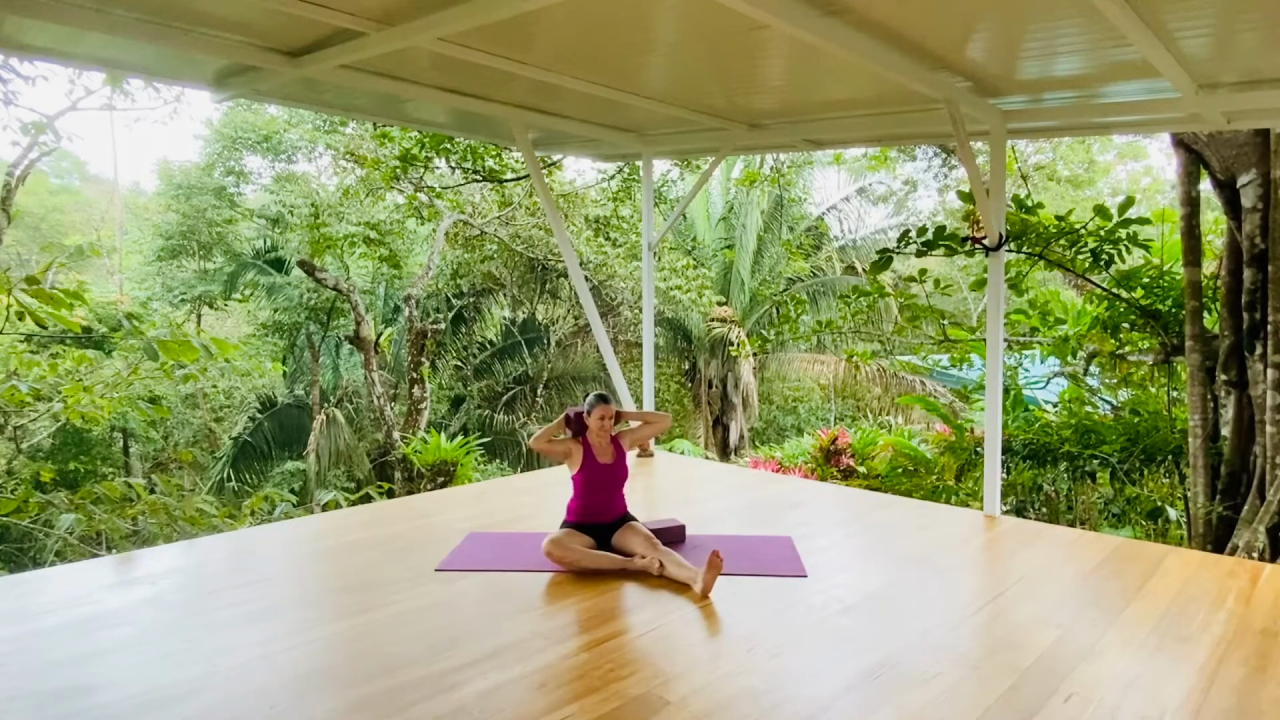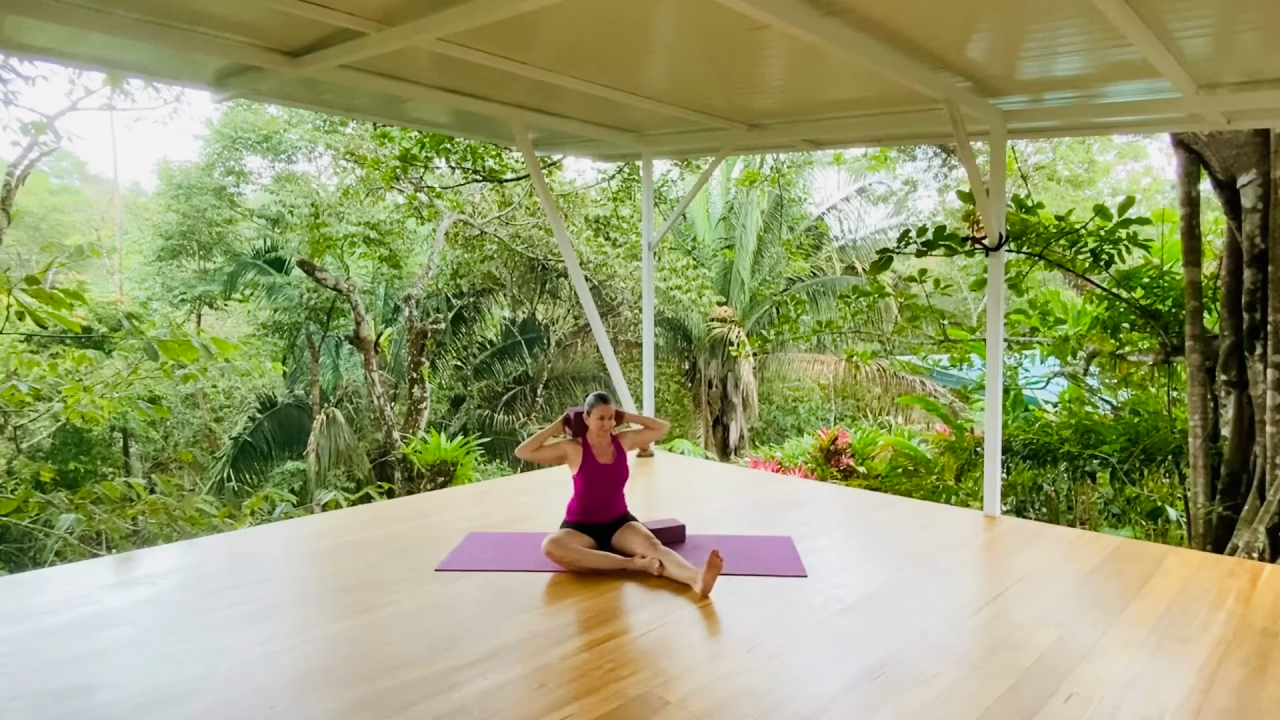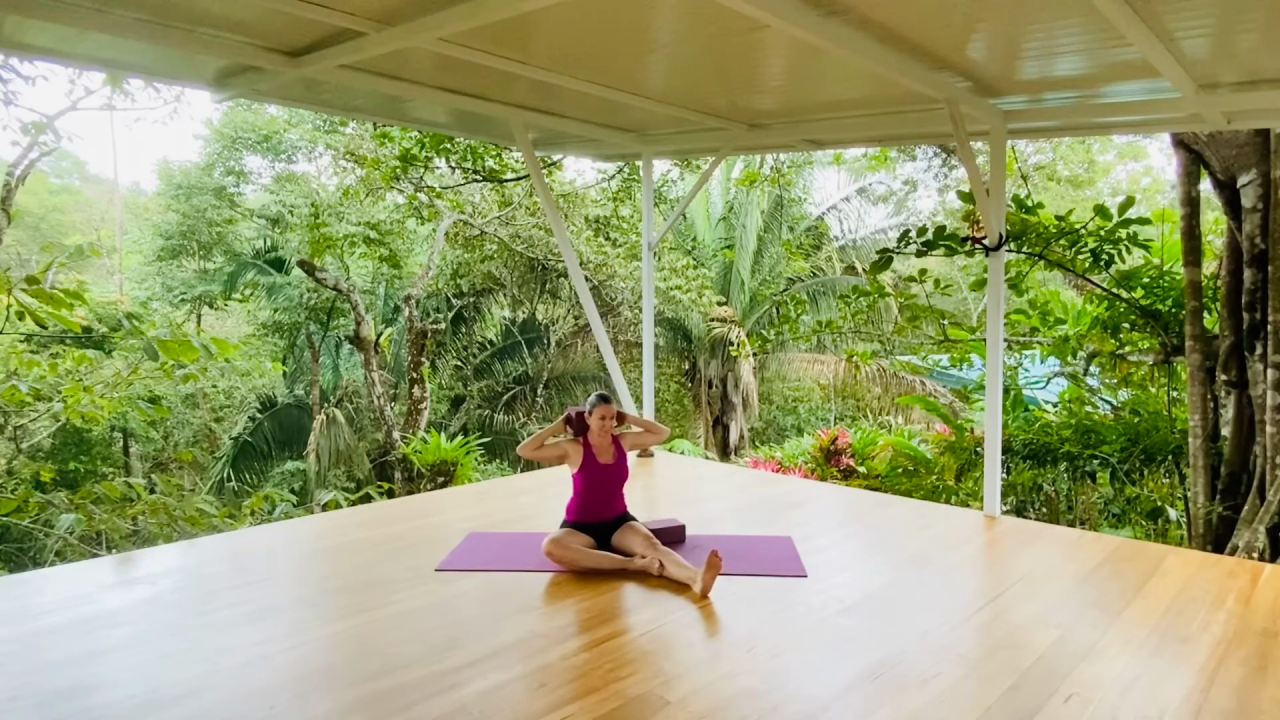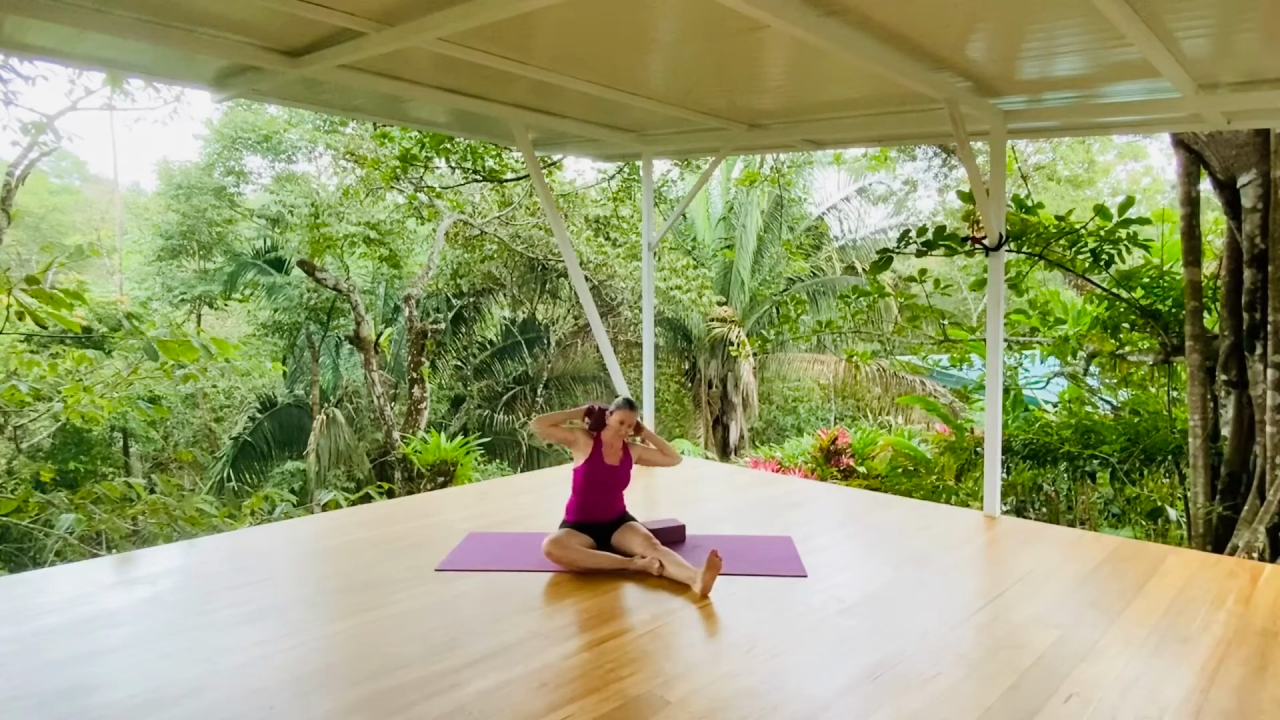
dt=0.5s
person 1, frame 1
left shoulder: (623, 440)
right shoulder: (573, 447)
left elbow: (665, 420)
right elbow: (535, 443)
left wrist: (624, 416)
right wrist: (562, 422)
left hip: (619, 522)
right hip: (581, 527)
left knee: (652, 544)
right knee: (551, 546)
left ankle: (696, 578)
right ankle: (631, 564)
person 1, frame 2
left shoulder: (623, 441)
right shoulder: (572, 448)
left elbow: (663, 428)
right elbow: (523, 452)
left wrist: (626, 417)
right wrist: (557, 426)
left hip: (619, 522)
right hip: (581, 526)
left knee: (652, 544)
right knee: (551, 546)
left ankle: (696, 578)
right ankle: (631, 563)
person 1, frame 3
left shoulder: (624, 441)
right shoulder: (573, 448)
left elbow: (663, 433)
right elbow: (524, 450)
left wrist: (628, 418)
right wrist: (558, 425)
left hip: (618, 521)
right hip: (581, 526)
left knee: (650, 544)
right knee: (551, 546)
left ankle: (695, 578)
right ankle: (631, 563)
person 1, frame 4
left shoulder: (632, 451)
right shoulder: (583, 440)
left elbow: (674, 459)
right elbow: (538, 425)
left wrist: (644, 432)
right wrist: (580, 412)
left hip: (617, 522)
right hip: (580, 526)
left knee: (650, 544)
right knee: (552, 547)
left ankle: (695, 578)
right ankle: (632, 563)
